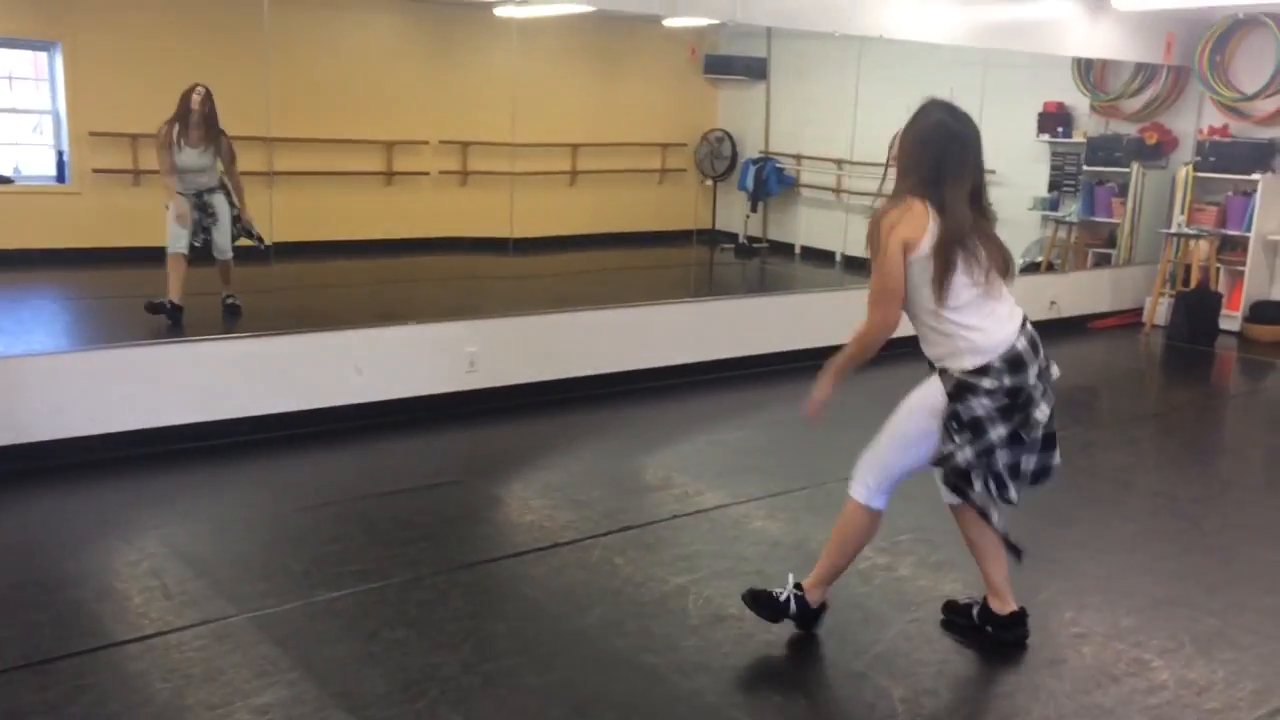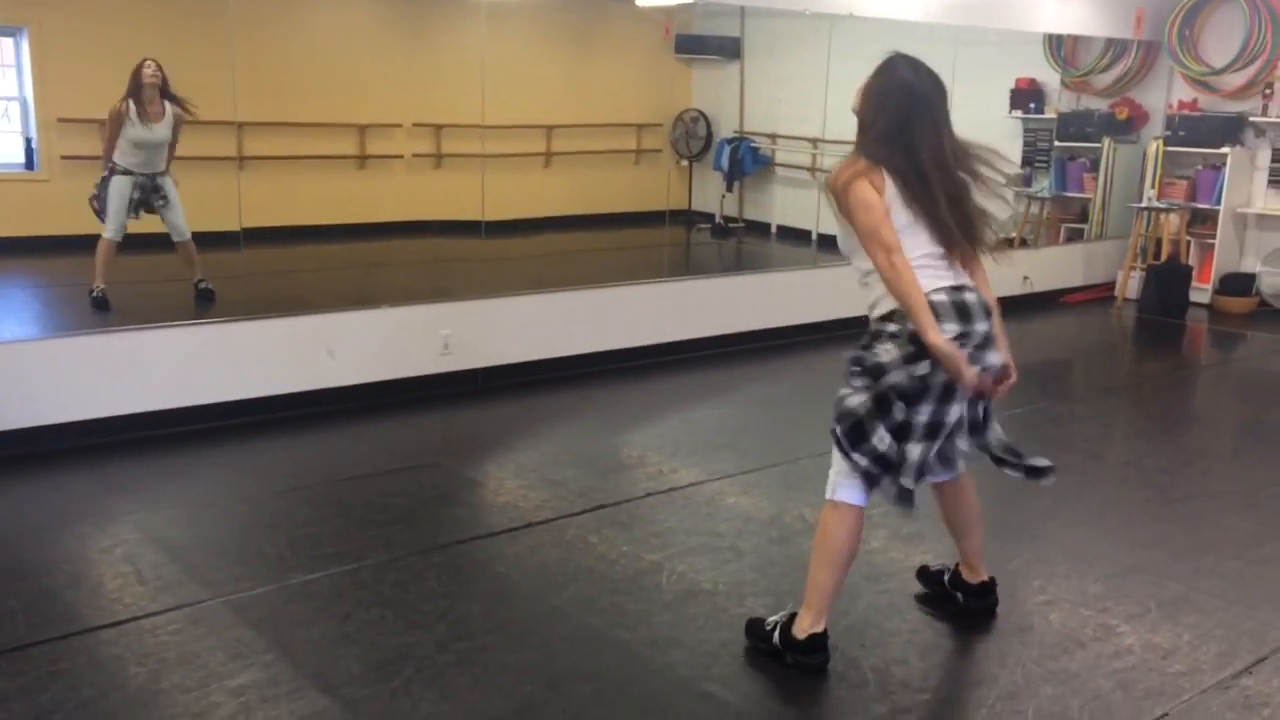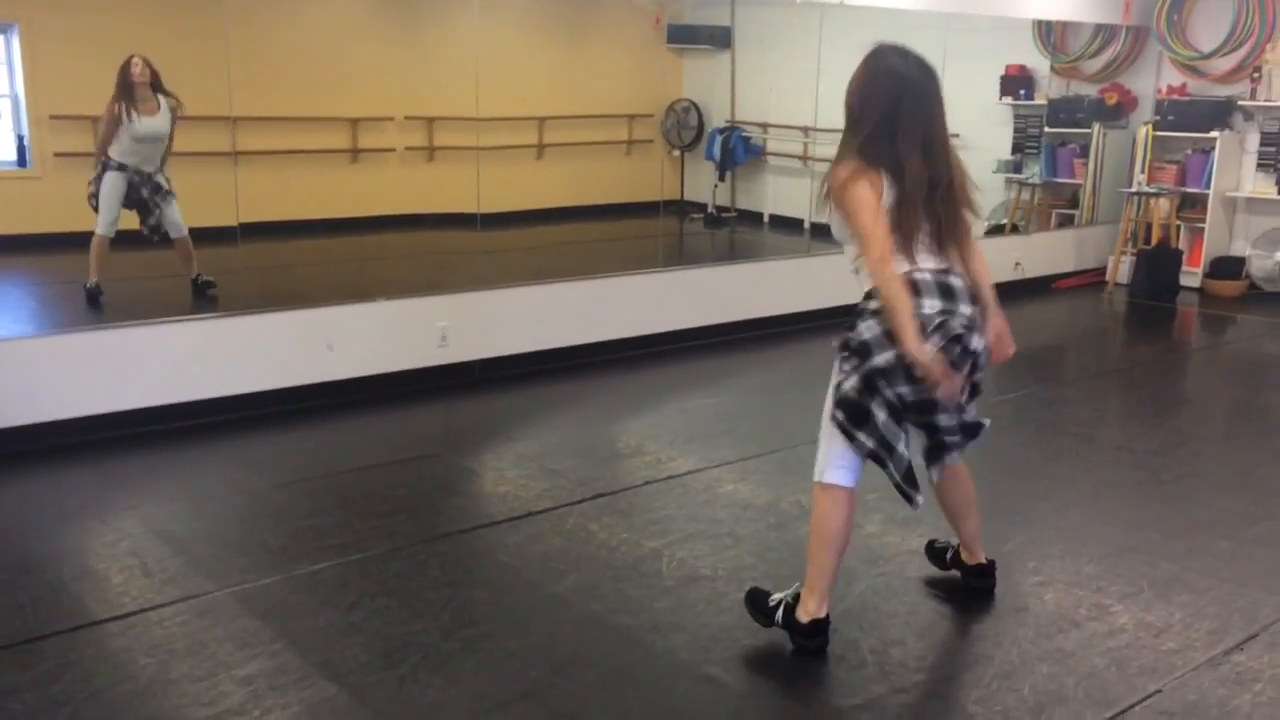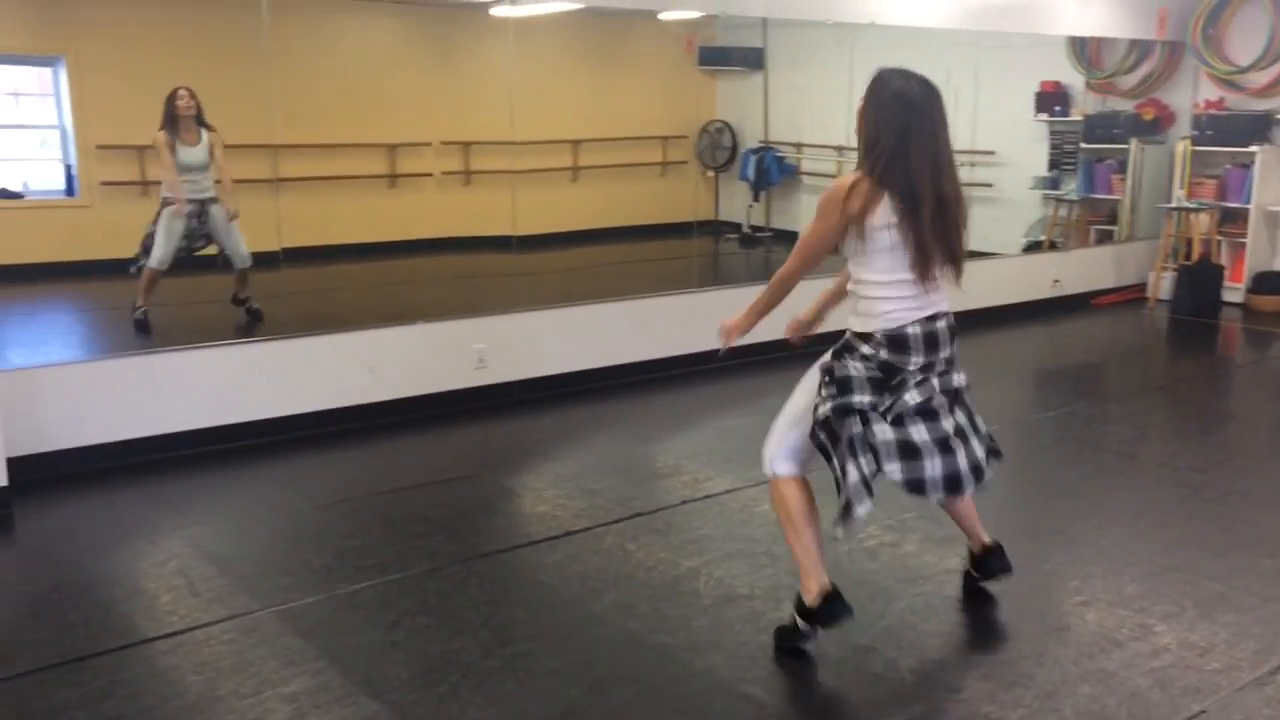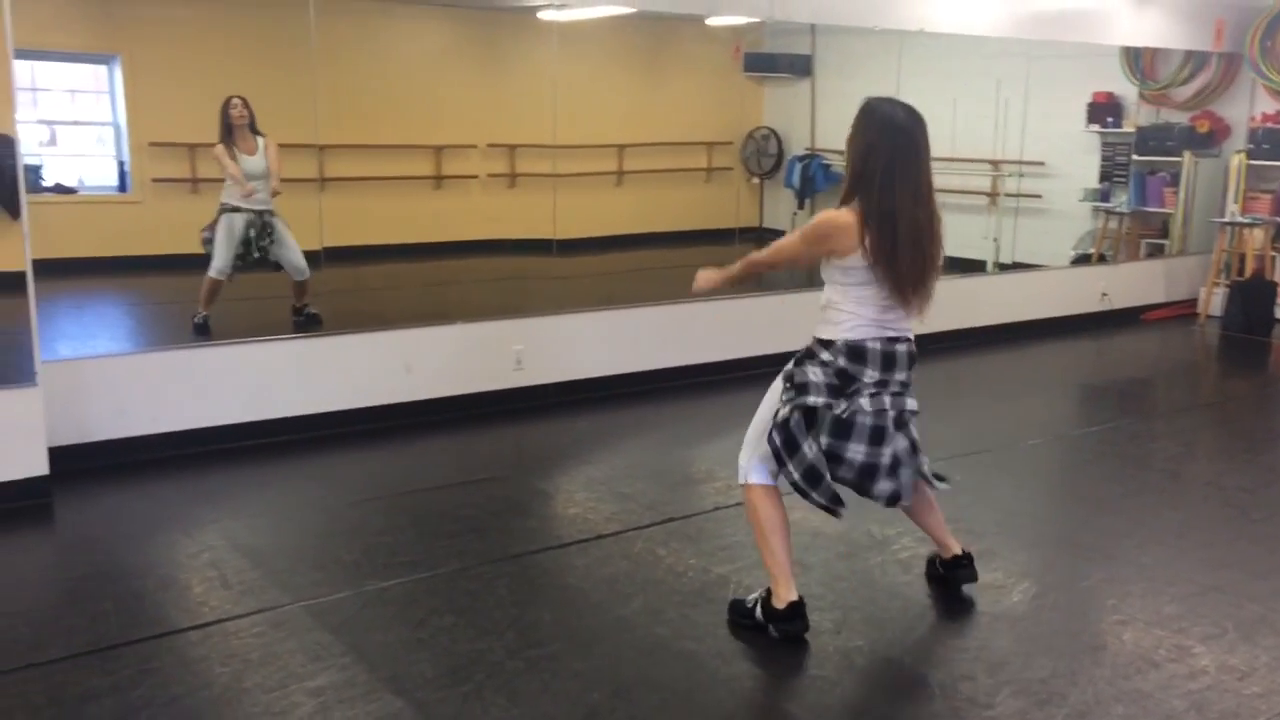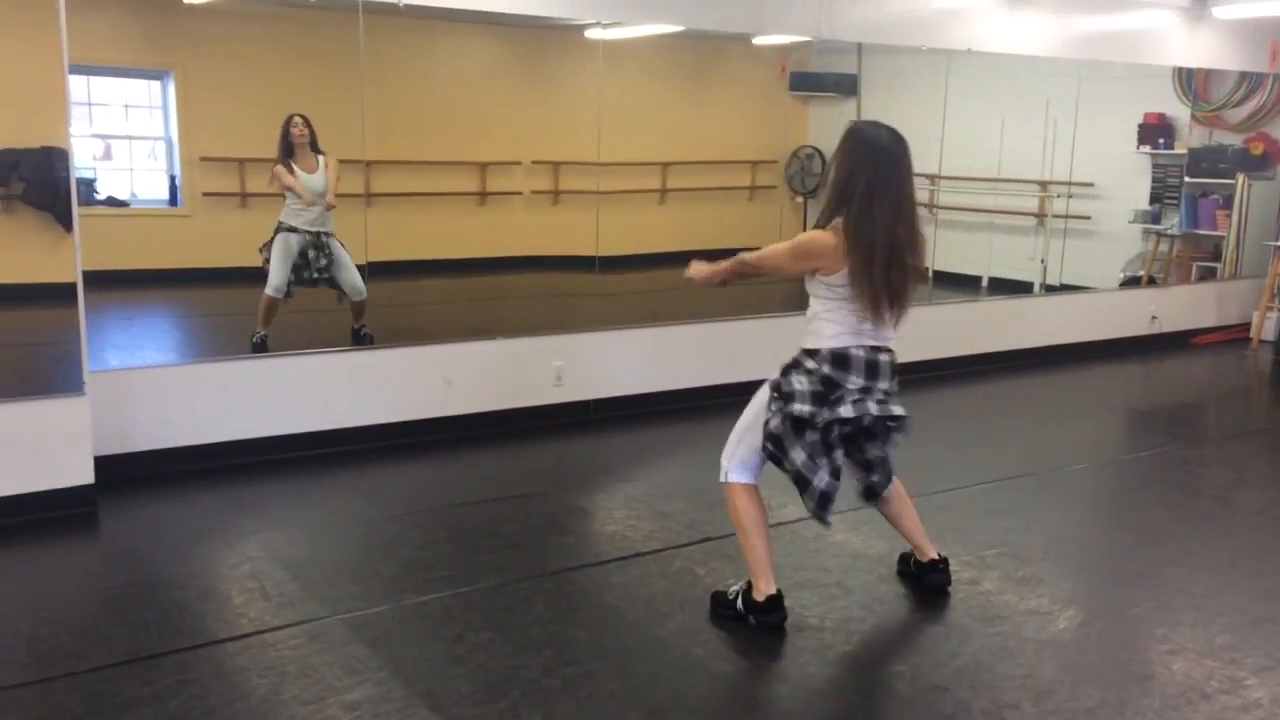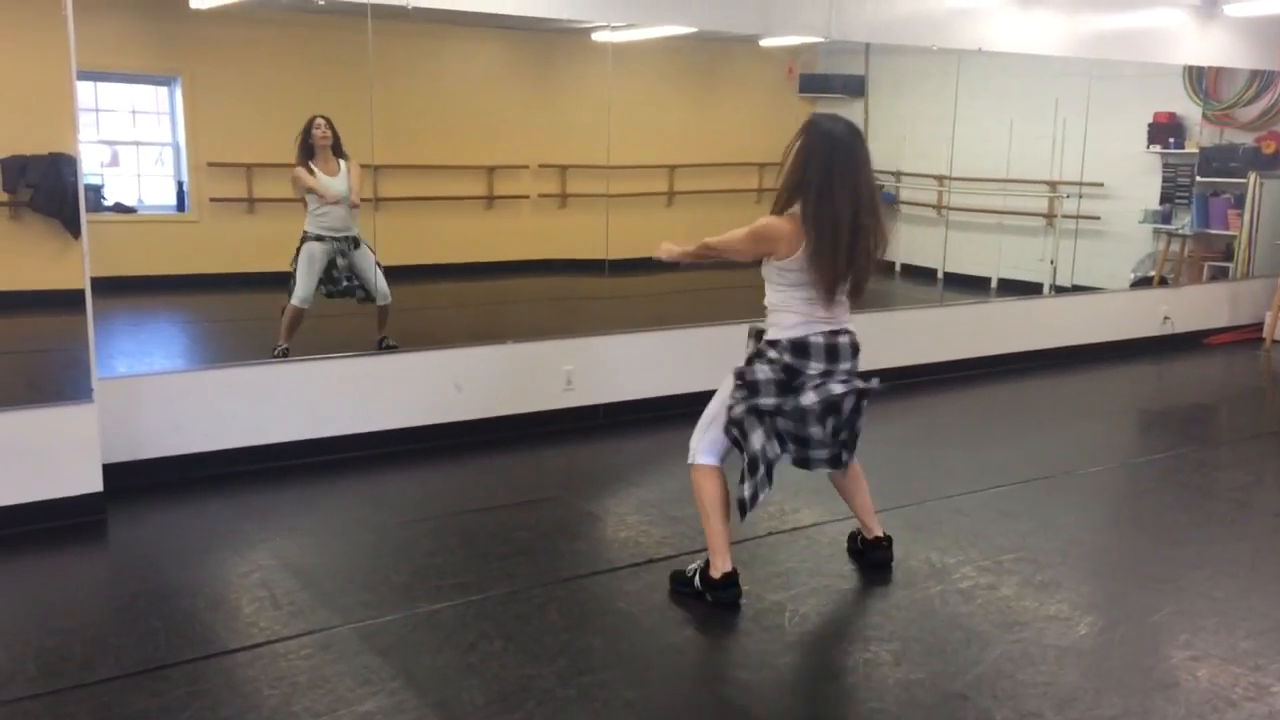
dt=0.4s
person 1, frame 1
left shoulder: (899, 217)
right shoulder: (966, 211)
left elbow: (881, 325)
left wrist: (831, 372)
left hip: (976, 378)
right hip: (1019, 357)
left knee: (871, 476)
right knee: (964, 484)
left ankle: (809, 598)
right ankle: (1003, 611)
person 1, frame 2
left shoulder: (856, 177)
right shoulder: (938, 174)
left elbow: (891, 258)
right elbow: (967, 255)
left wrist: (934, 341)
right wrist: (993, 341)
left hip: (909, 335)
right hip: (967, 322)
left knee: (849, 484)
right knee: (942, 462)
left ankle: (806, 631)
right ankle: (974, 580)
person 1, frame 3
left shoulder: (853, 173)
right shoulder: (937, 163)
left elbow: (881, 256)
right elbow: (964, 244)
left wrist: (910, 343)
right wrist: (992, 315)
left hip: (895, 318)
right hip: (955, 312)
left knee: (836, 466)
right knee: (945, 444)
left ankle: (809, 613)
right ankle: (974, 559)
person 1, frame 4
left shoulder: (853, 193)
right shoulder: (938, 192)
left elbow: (799, 265)
left wrist: (750, 314)
right wrist: (817, 310)
left hip: (874, 353)
right hip: (934, 342)
left knee: (783, 459)
right knee: (925, 450)
left ankle: (818, 596)
right ankle: (984, 548)
person 1, frame 5
left shoulder: (837, 224)
right shoulder: (919, 219)
left elbow: (773, 258)
left wrist: (721, 276)
right wrist: (756, 265)
left hip: (832, 364)
right hip: (894, 361)
left knee: (758, 467)
right knee: (894, 460)
left ankle: (783, 602)
right ankle: (953, 556)
person 1, frame 6
left shoulder: (823, 246)
right shoulder: (902, 238)
left elbow: (758, 264)
left wrist: (715, 272)
right wrist: (739, 263)
left hip: (817, 373)
right hip: (877, 372)
left knee: (738, 468)
right knee: (874, 470)
left ankle: (763, 595)
right ankle: (930, 560)
person 1, frame 7
left shoulder: (777, 230)
right shoulder: (861, 226)
left elbow: (721, 249)
left wrist: (681, 254)
right wrist: (702, 249)
left hip: (782, 359)
right hip: (837, 354)
left knee: (705, 451)
right knee: (833, 446)
left ankle: (720, 573)
right ankle: (874, 539)
person 2, frame 1
left shoulder: (216, 137)
right shoulder: (168, 132)
left elbow: (232, 174)
right elbow: (167, 174)
left wrist: (243, 209)
right wrist: (176, 205)
left hip: (213, 193)
right hip: (182, 195)
left knee: (223, 249)
right knee: (177, 245)
left ankle: (228, 296)
right ankle: (173, 303)
person 2, frame 2
left shoulder: (174, 113)
right shoulder: (122, 108)
right elbow: (109, 142)
right wrist: (107, 169)
left hip: (157, 176)
right hip: (122, 174)
left knee: (181, 231)
right knee: (113, 229)
left ankle: (199, 282)
right ankle: (98, 287)
person 2, frame 3
left shoulder: (170, 105)
right shoulder: (119, 108)
right elbow: (102, 142)
left wrist: (160, 168)
right wrist: (96, 179)
left hip: (151, 173)
right hip: (119, 170)
left knee: (177, 225)
right knee: (106, 224)
left ankle: (196, 278)
right ankle: (92, 283)
person 2, frame 4
left shoulder: (211, 136)
right shoulder: (164, 137)
left elbow: (222, 167)
right elbow: (169, 170)
left wrist: (230, 200)
right wrist: (178, 200)
left hip: (210, 203)
right hip: (176, 203)
left knee: (242, 256)
right knee: (159, 257)
left ankle: (242, 296)
right ankle: (140, 306)
person 2, frame 5
left shoulder: (266, 143)
right shoulder: (222, 148)
left elbow: (274, 166)
right elbow: (231, 169)
left wrist: (275, 182)
right wrist: (244, 186)
left hip: (264, 213)
right hip: (233, 213)
left knee: (299, 267)
right knee: (220, 267)
left ankle: (301, 306)
right ankle: (201, 314)
person 2, frame 6
left shoulder: (328, 161)
right shoulder: (282, 167)
left elbow: (332, 181)
right elbow: (292, 185)
left wrist: (330, 196)
right wrist: (304, 196)
left hip: (323, 234)
right hip: (290, 232)
left knee: (357, 288)
right knee: (276, 284)
left ankle: (358, 327)
right ankle: (260, 333)
person 2, frame 7
left shoulder: (350, 165)
right shoulder: (302, 170)
left elbow: (355, 184)
right elbow: (313, 186)
left wrist: (354, 196)
right wrist: (328, 195)
left hip: (350, 239)
right hip: (317, 240)
left knee: (383, 293)
right knee: (302, 296)
left ankle: (382, 338)
right ankle: (282, 345)
